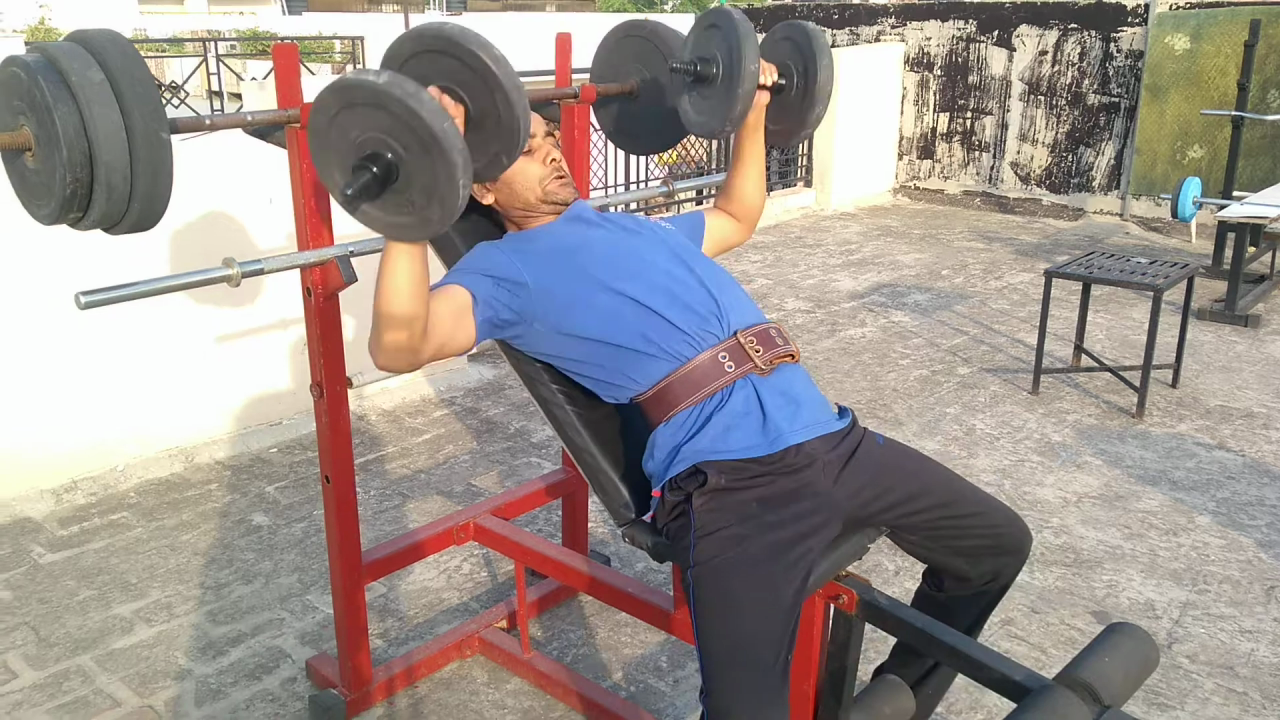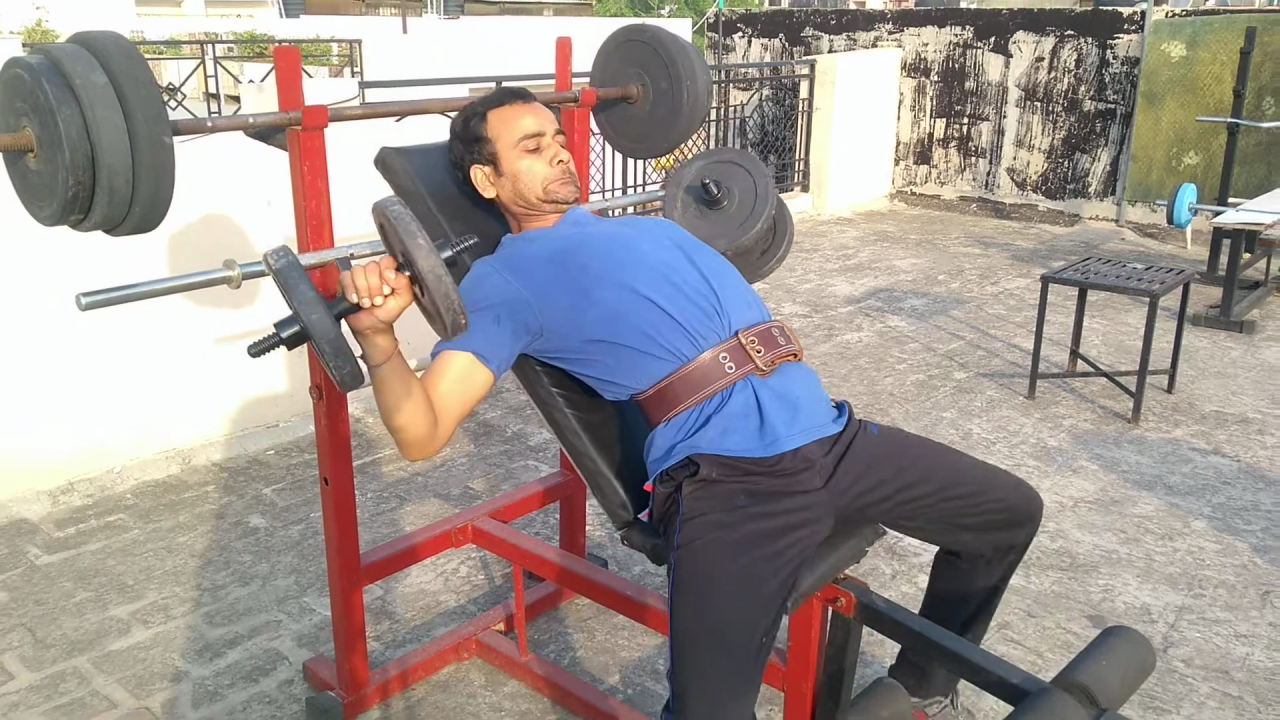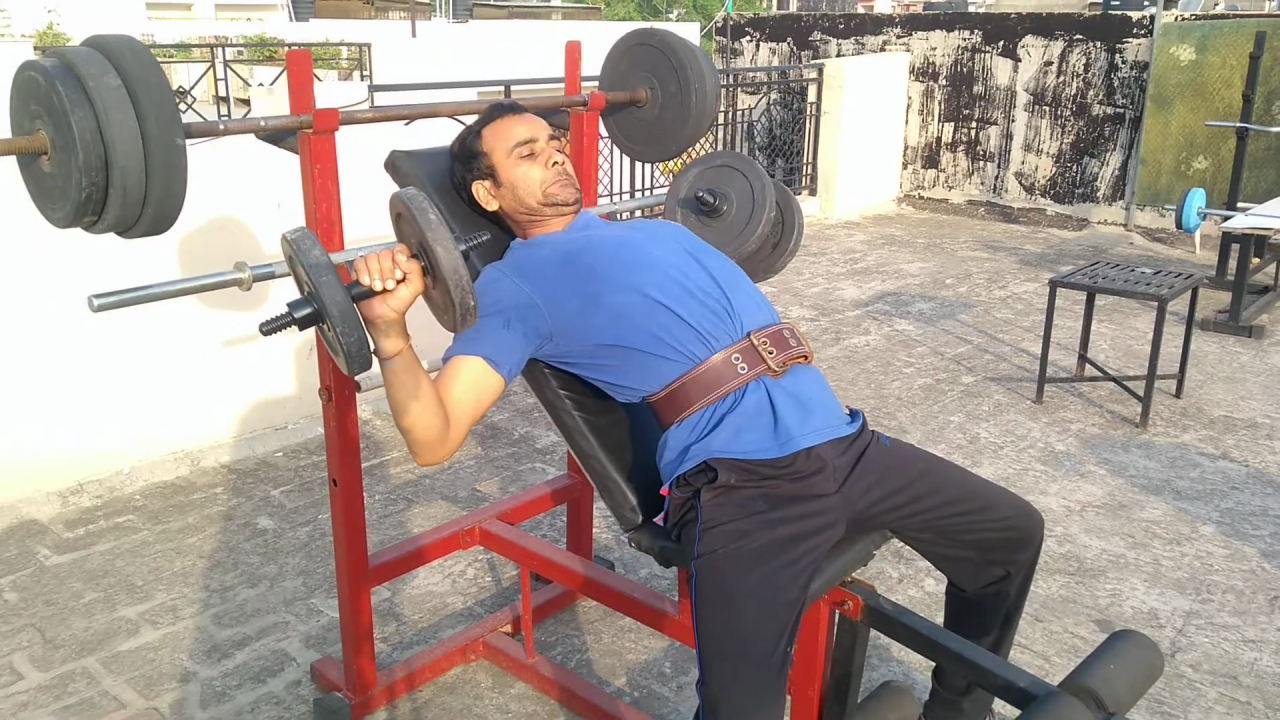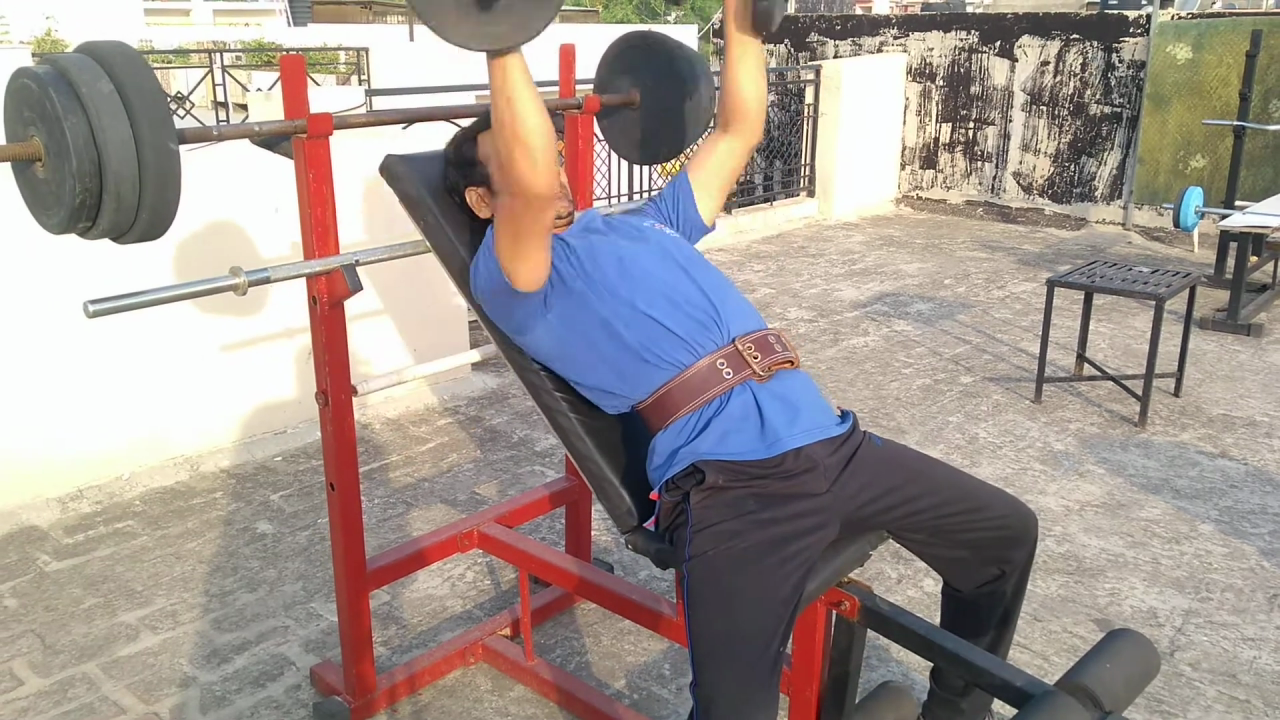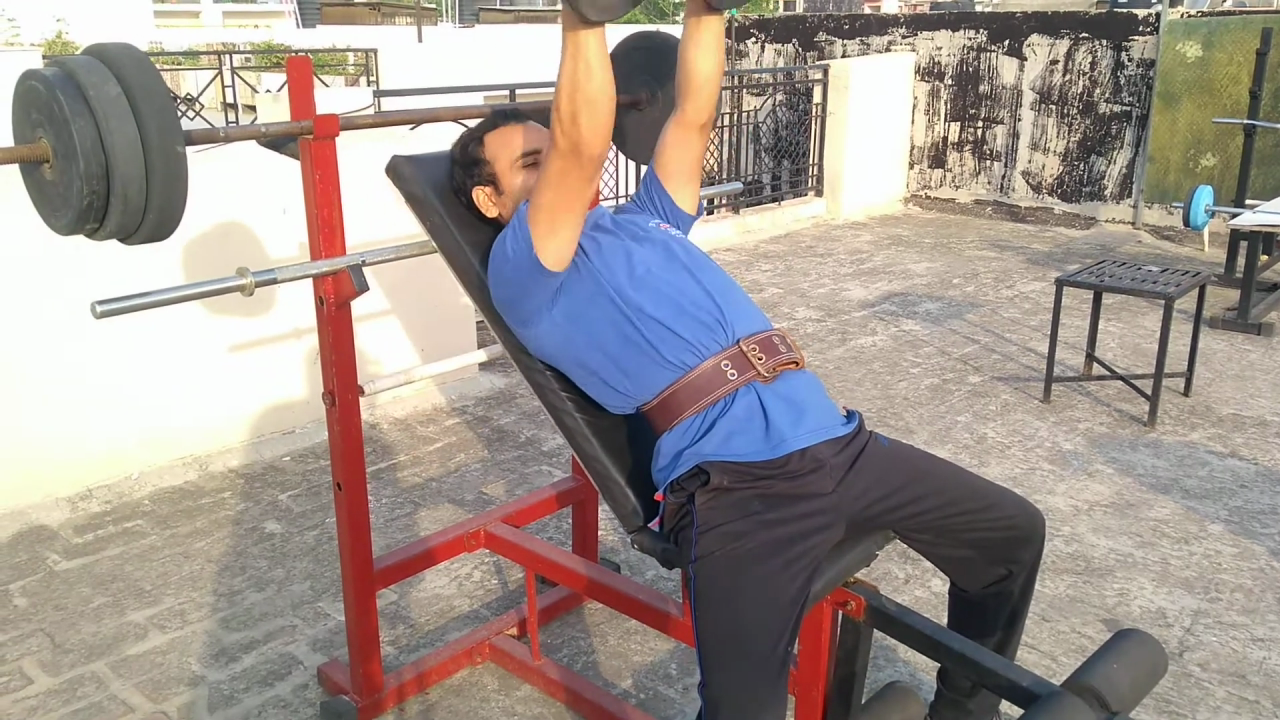
dt=0.5s
person 1, frame 1
left shoulder: (631, 223)
right shoulder: (505, 267)
left elbow: (736, 221)
right elbow: (398, 346)
left wrist: (752, 112)
left hip: (828, 436)
right hip: (729, 478)
left knee: (999, 542)
person 1, frame 2
left shoulder: (640, 225)
right shoulder: (504, 278)
right elbow: (424, 432)
right wrist: (376, 333)
left hip: (827, 433)
right hip: (726, 476)
left knee: (1010, 511)
person 1, frame 3
left shoulder: (648, 230)
right shoulder: (514, 285)
right elbow: (433, 437)
right wrist: (388, 325)
left hip: (839, 438)
right hip: (739, 479)
left knee: (1013, 533)
person 1, frame 4
left shoulder: (642, 226)
right shoulder: (517, 272)
left elbow: (736, 136)
right elbow: (529, 186)
left hip: (828, 439)
right hip: (731, 483)
left knee: (1007, 532)
person 1, frame 5
left shoulder: (640, 223)
right shoulder: (524, 268)
left elbow: (692, 115)
right elbow: (586, 140)
left hip: (833, 438)
right hip: (736, 483)
left knee: (1014, 532)
